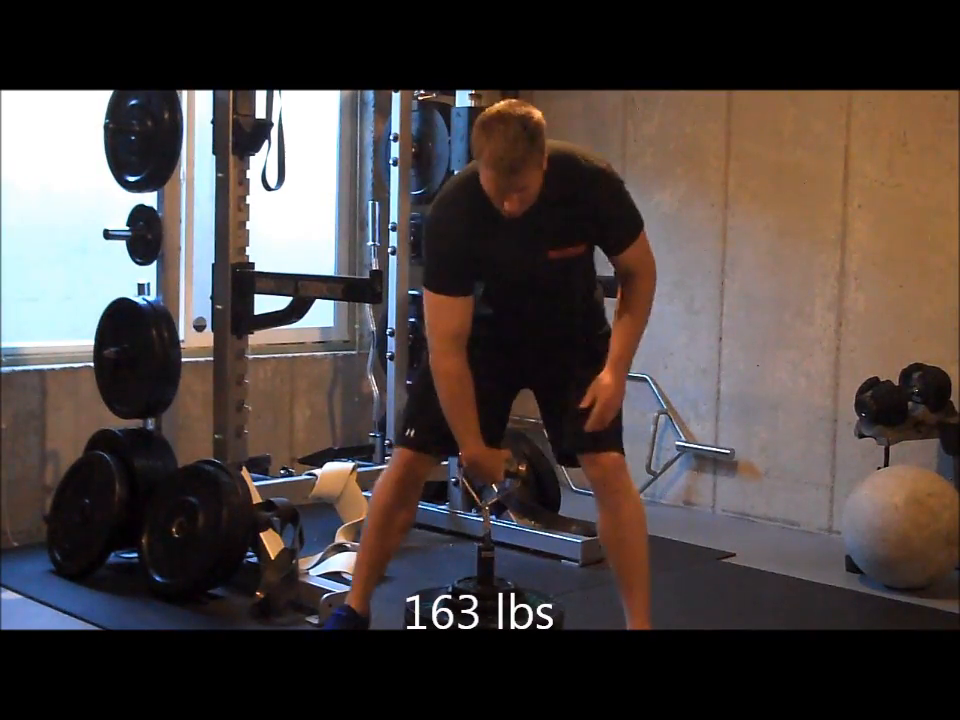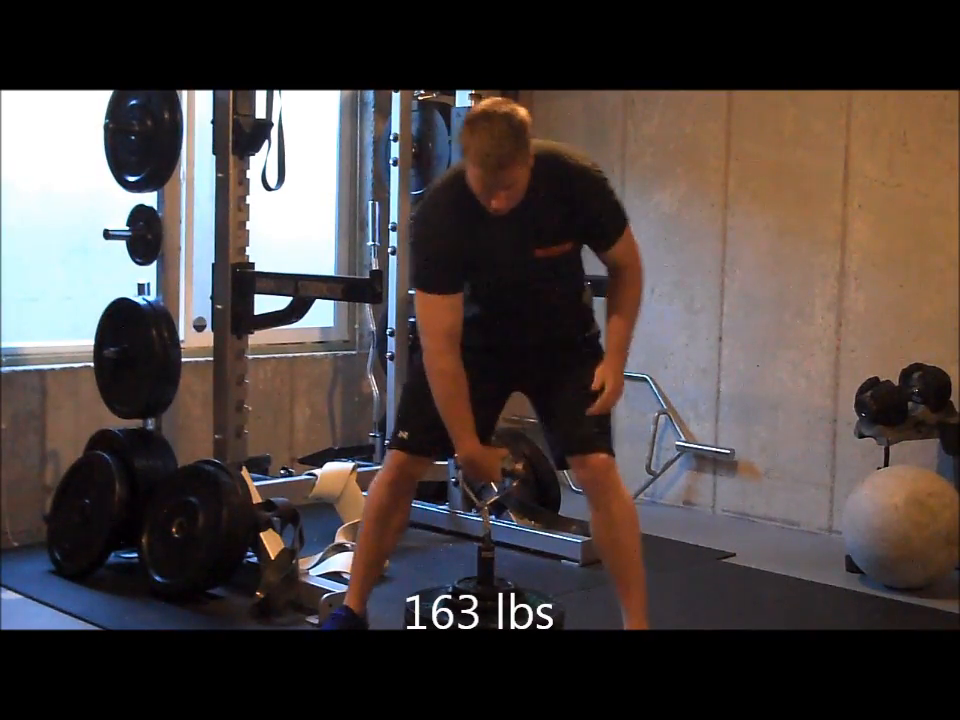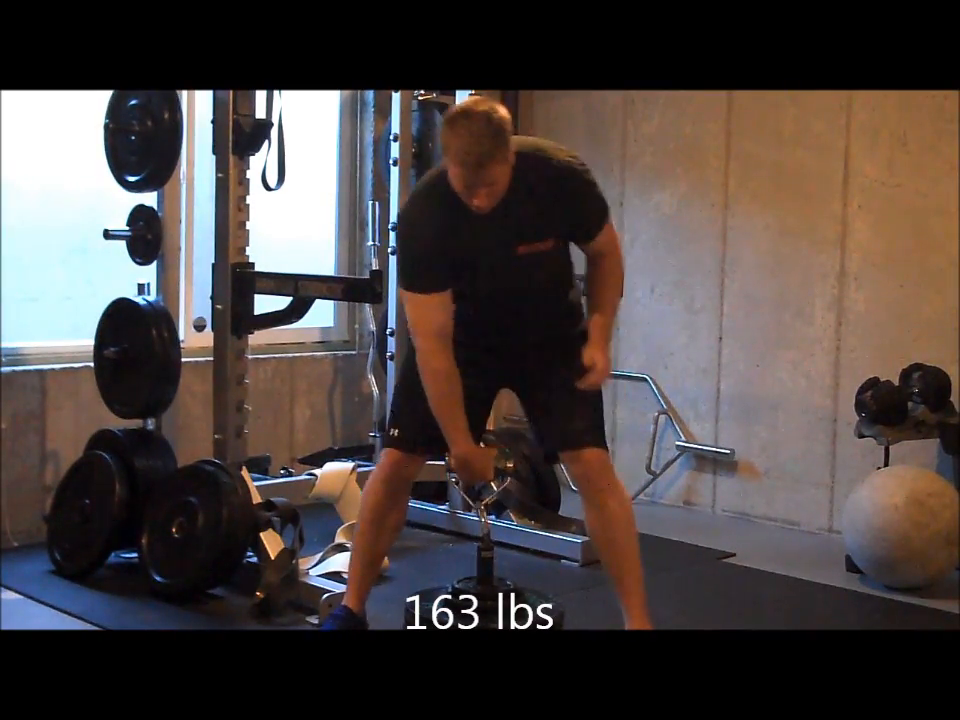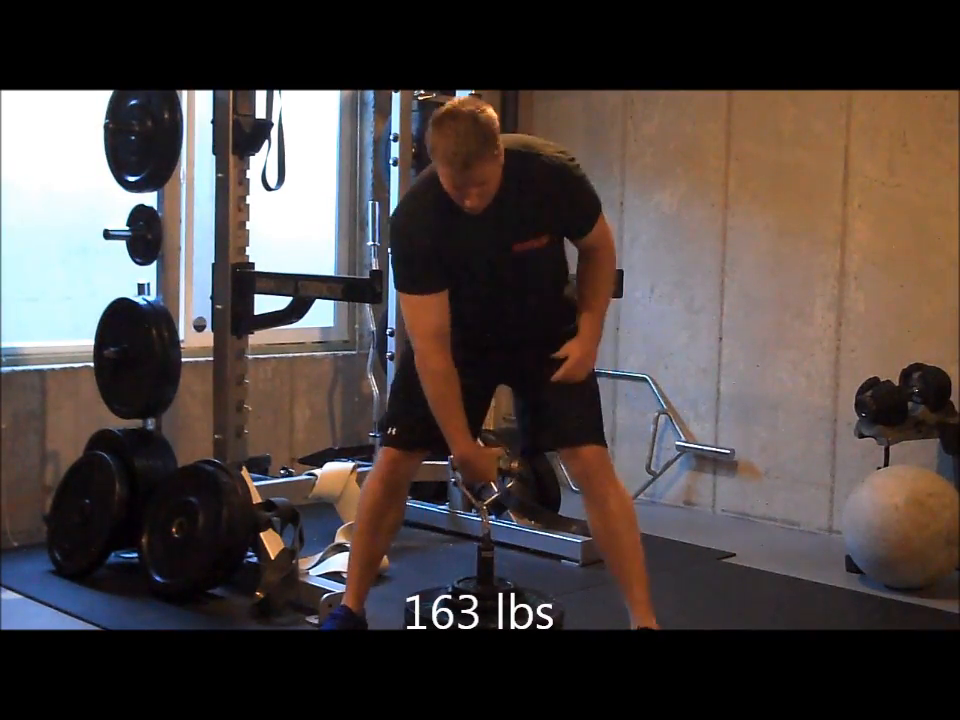
dt=0.1s
person 1, frame 1
left shoulder: (591, 183)
right shoulder: (451, 214)
left elbow: (639, 271)
right elbow: (447, 345)
left wrist: (617, 365)
right wrist: (472, 448)
left hip: (571, 337)
right hip: (484, 334)
left knee: (608, 469)
right knee: (408, 463)
left ankle: (639, 625)
right ankle: (354, 610)
person 1, frame 2
left shoulder: (577, 181)
right shoulder: (439, 213)
left elbow: (626, 266)
right elbow: (440, 344)
left wrist: (614, 358)
right wrist: (468, 447)
left hip: (560, 339)
right hip: (473, 336)
left knee: (597, 469)
right knee: (401, 465)
left ankle: (637, 625)
right ankle: (351, 610)
person 1, frame 3
left shoulder: (560, 176)
right shoulder: (422, 215)
left elbow: (605, 252)
right elbow: (433, 343)
left wrist: (600, 339)
right wrist: (461, 446)
left hip: (552, 337)
right hip: (464, 337)
left knee: (592, 466)
right knee: (396, 462)
left ankle: (639, 622)
right ankle: (350, 610)
person 1, frame 4
left shoulder: (551, 173)
right shoulder: (415, 217)
left elbow: (598, 247)
right elbow: (431, 344)
left wrist: (588, 333)
right wrist: (462, 446)
left hip: (546, 333)
right hip: (458, 334)
left knee: (590, 463)
right knee: (393, 461)
left ankle: (644, 620)
right ankle: (349, 610)
